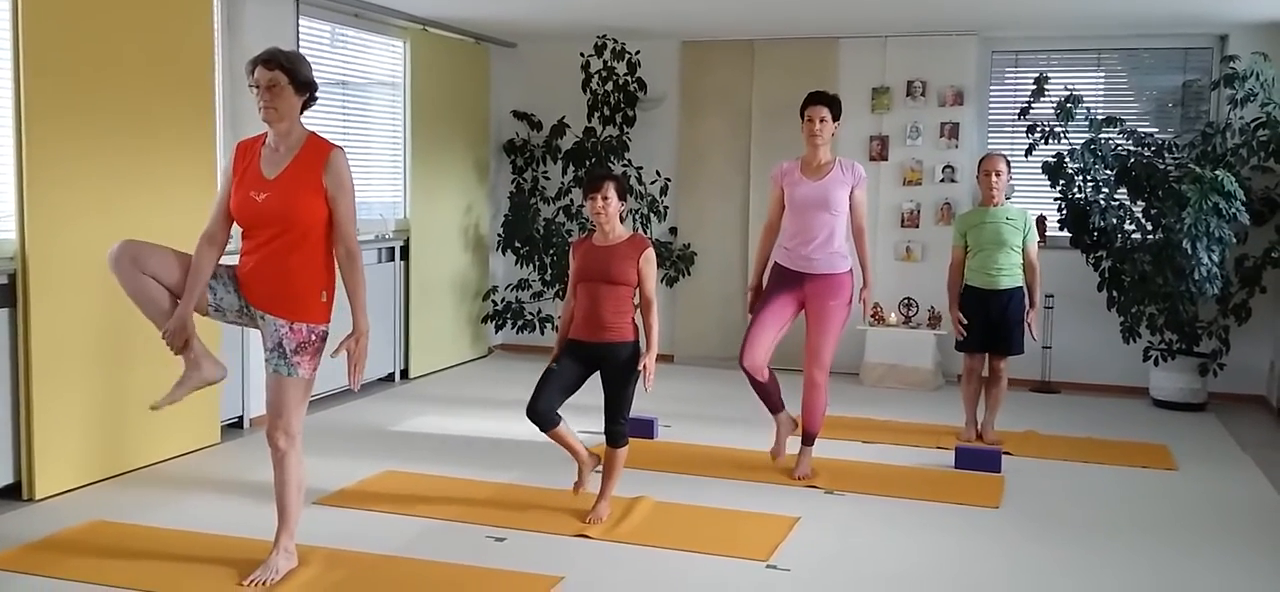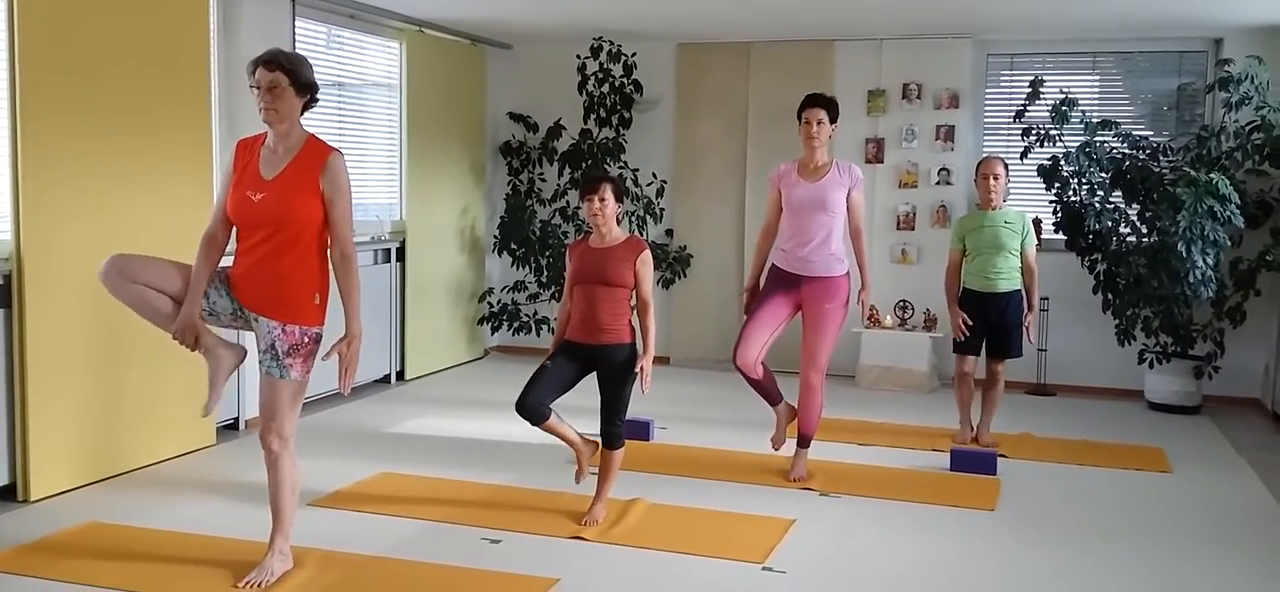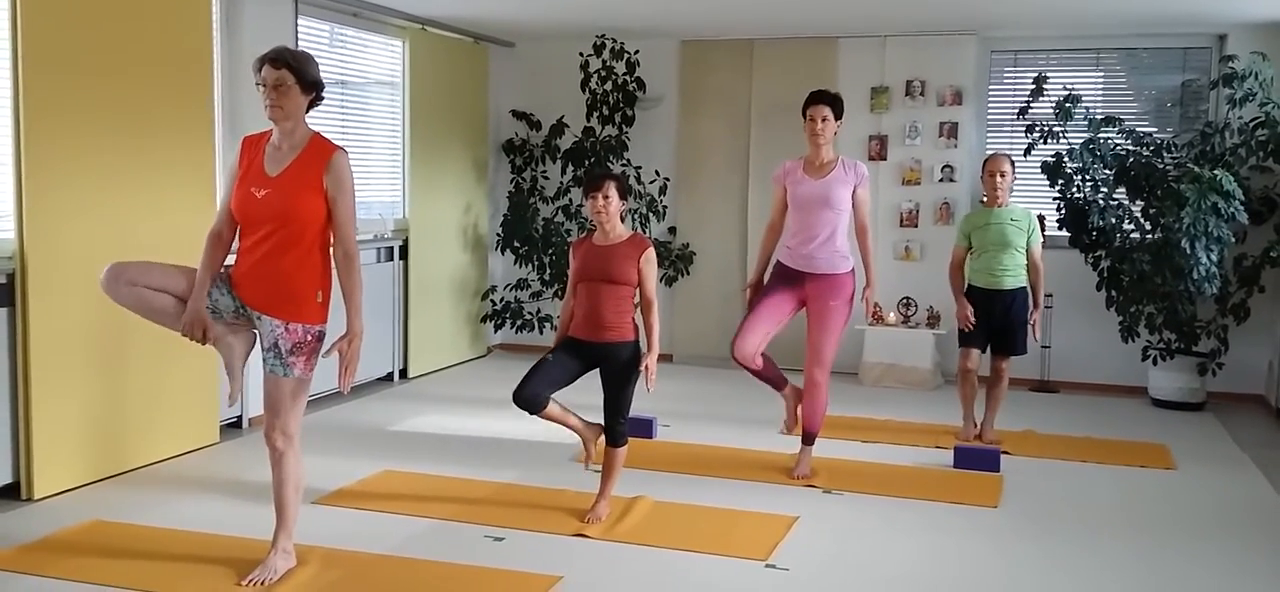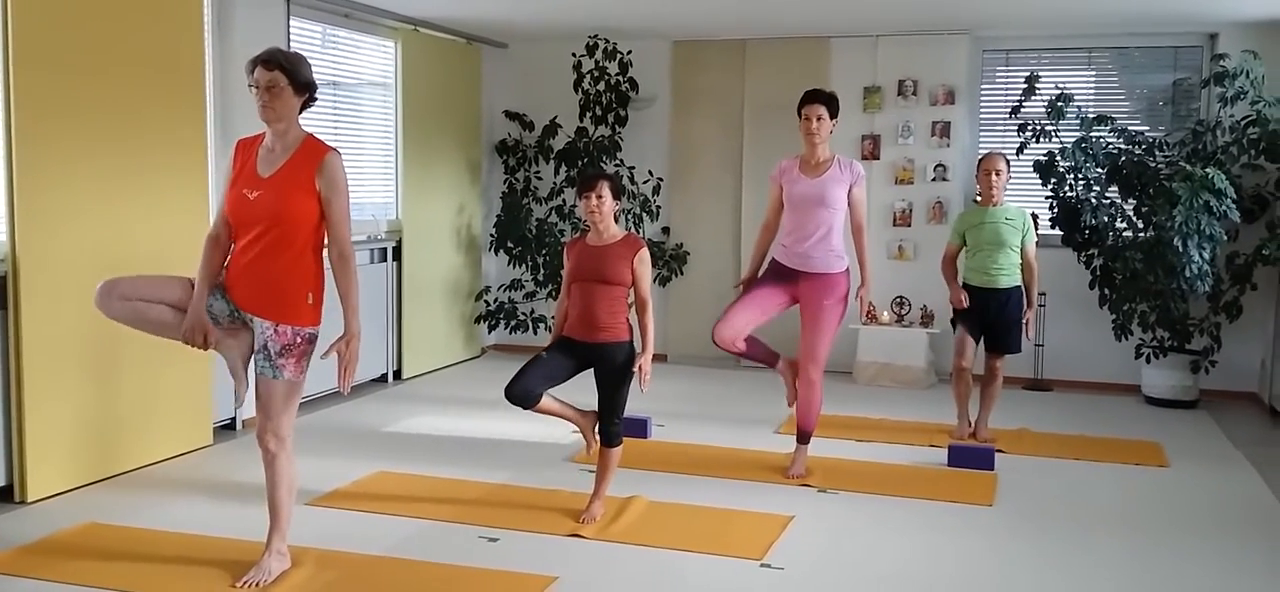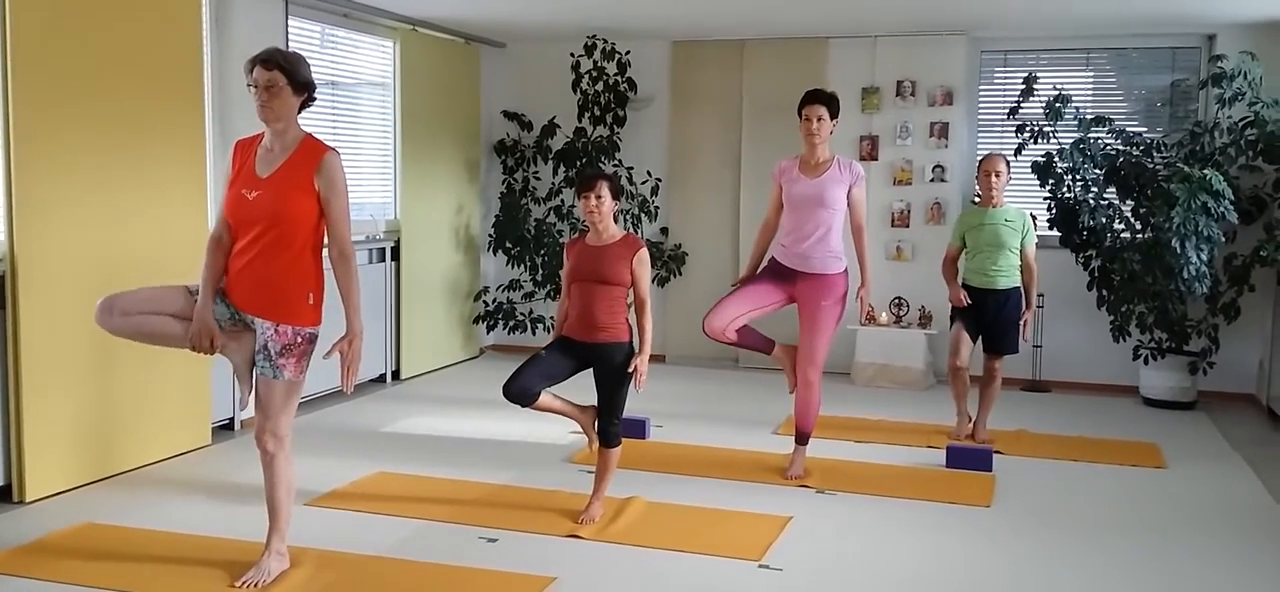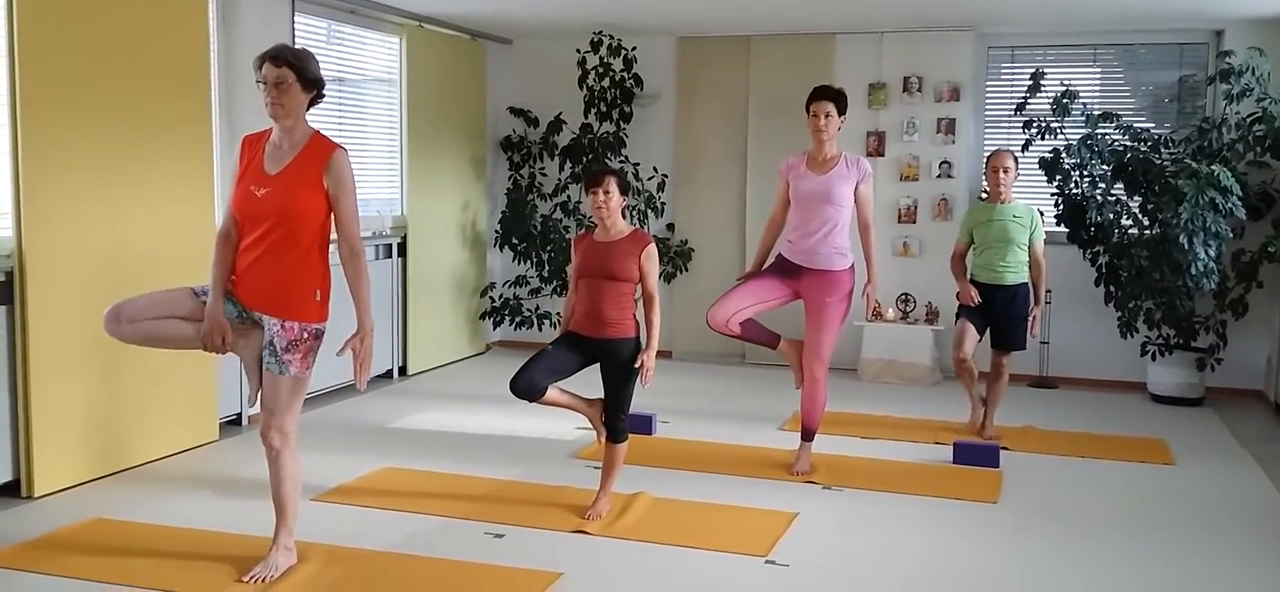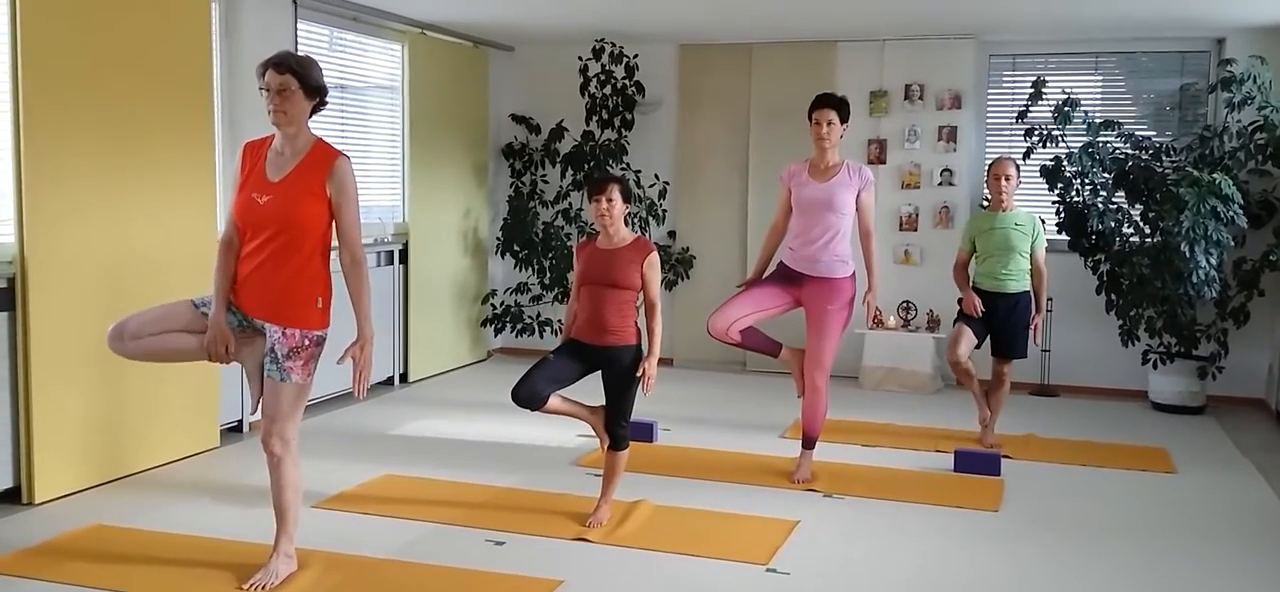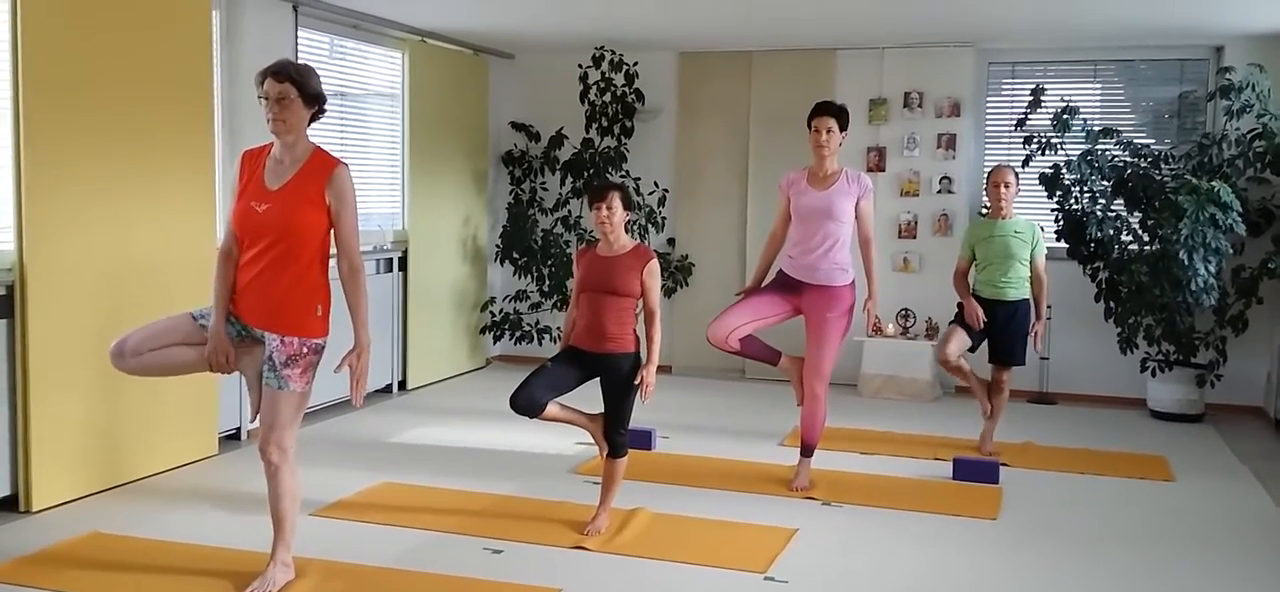
dt=0.2s
person 1, frame 1
left shoulder: (328, 160)
right shoulder: (243, 153)
left elbow: (347, 247)
right elbow: (215, 234)
left wrist: (360, 325)
right wrist: (186, 305)
left hip: (298, 311)
right hip: (244, 292)
left knee: (282, 432)
right knee: (126, 256)
right ankle: (198, 361)
person 1, frame 2
left shoulder: (326, 162)
right shoulder: (242, 152)
left elbow: (343, 250)
right elbow: (217, 232)
left wrist: (353, 329)
right wrist: (190, 305)
left hip: (292, 312)
right hip: (238, 294)
left knee: (276, 435)
right knee: (117, 271)
right ankle: (216, 352)
person 1, frame 3
left shoulder: (330, 160)
right shoulder: (248, 149)
left elbow: (346, 248)
right elbow: (223, 230)
left wrist: (355, 328)
right wrist: (197, 300)
left hip: (295, 310)
right hip: (241, 292)
left knee: (280, 433)
right knee: (117, 278)
right ankle: (230, 338)
person 1, frame 4
left shoulder: (323, 161)
right shoulder: (242, 152)
left elbow: (341, 250)
right elbow: (220, 234)
left wrist: (352, 329)
right wrist: (197, 305)
left hip: (288, 312)
right hip: (234, 296)
left knee: (273, 435)
right knee: (110, 296)
right ankle: (230, 341)
person 1, frame 5
left shoulder: (321, 161)
right shoulder: (241, 152)
left elbow: (341, 249)
right elbow: (221, 236)
left wrist: (354, 329)
right wrist: (203, 310)
left hip: (288, 313)
right hip: (234, 298)
left knee: (271, 435)
right knee: (111, 312)
right ankle: (234, 344)
person 1, frame 6
left shoulder: (330, 159)
right shoulder: (248, 148)
left elbow: (351, 246)
right elbow: (228, 232)
left wrist: (366, 326)
right wrist: (214, 307)
left hip: (295, 309)
right hip: (240, 296)
left knee: (277, 431)
right knee: (119, 320)
left ankle: (284, 546)
right ankle: (240, 341)
person 1, frame 7
left shoulder: (333, 166)
right shoulder: (250, 154)
left elbow: (353, 254)
right elbow: (230, 239)
left wrist: (366, 333)
right wrist: (217, 315)
left hip: (296, 317)
right hip: (242, 304)
left knee: (277, 438)
right knee: (123, 337)
right ankle: (244, 351)
person 1, frame 8
left shoulder: (331, 175)
right shoulder: (248, 163)
left elbow: (351, 263)
right elbow: (229, 249)
left wrist: (363, 342)
right wrist: (218, 326)
left hip: (295, 326)
right hip: (241, 314)
left knee: (275, 447)
right knee: (125, 354)
right ankle: (242, 360)
person 2, frame 1
left shoulder: (852, 173)
right shoulder: (784, 172)
left elbow: (859, 229)
right elbow: (771, 226)
left wrist: (868, 281)
right wrist: (756, 278)
left hip: (832, 279)
right hip: (786, 275)
left knee: (817, 371)
right knee: (751, 358)
left ankle: (806, 453)
right ankle: (783, 419)
person 2, frame 2
left shoulder: (849, 175)
right shoulder: (782, 174)
left elbow: (857, 231)
right elbow: (769, 229)
left wrist: (866, 284)
right wrist: (753, 279)
left hip: (829, 282)
right hip: (784, 277)
left knee: (813, 374)
right knee: (744, 357)
left ankle: (801, 455)
right ankle: (782, 409)
person 2, frame 3
left shoulder: (854, 172)
right shoulder: (787, 171)
left elbow: (863, 228)
right elbow: (775, 226)
left wrist: (871, 281)
right wrist: (757, 275)
left hip: (834, 278)
right hip: (788, 273)
left knee: (818, 371)
right knee: (744, 350)
left ankle: (806, 452)
right ankle: (788, 392)
person 2, frame 4
left shoulder: (850, 171)
right shoulder: (784, 170)
left elbow: (859, 227)
right elbow: (770, 224)
left wrist: (866, 280)
right wrist: (751, 272)
left hip: (828, 278)
right hip: (782, 271)
left knee: (813, 370)
right knee: (724, 333)
left ankle: (800, 452)
right ankle: (784, 366)
person 2, frame 5
left shoulder: (849, 171)
right shoulder: (784, 170)
left elbow: (859, 228)
right elbow: (770, 224)
left wrist: (866, 281)
right wrist: (749, 271)
left hip: (826, 278)
right hip: (781, 270)
left knee: (810, 371)
right knee: (716, 323)
left ankle: (799, 453)
right ankle: (782, 353)
person 2, frame 6
left shoulder: (857, 168)
right shoulder: (791, 166)
left elbow: (866, 225)
right elbow: (777, 220)
left wrist: (872, 278)
right wrist: (755, 266)
left hip: (833, 274)
right hip: (788, 266)
left knee: (816, 368)
right knee: (719, 316)
left ankle: (805, 449)
right ankle: (788, 347)
person 2, frame 7
left shoulder: (859, 176)
right shoulder: (793, 173)
left elbow: (867, 233)
right elbow: (778, 227)
left wrist: (873, 285)
right wrist: (756, 274)
left hip: (834, 282)
right hip: (789, 274)
left knee: (817, 376)
right knee: (720, 324)
left ankle: (806, 456)
right ankle: (789, 355)
person 2, frame 8
left shoulder: (858, 184)
right shoulder: (792, 181)
left elbow: (866, 240)
right elbow: (777, 235)
left wrist: (873, 293)
right wrist: (755, 282)
left hip: (833, 290)
right hip: (788, 282)
left knee: (816, 384)
right knee: (719, 332)
left ankle: (804, 464)
right ankle: (788, 364)
person 3, frame 1
left shoulder: (640, 248)
right shoulder: (579, 248)
left elbow: (649, 303)
right elbow: (570, 301)
left wrist: (651, 351)
right wrist: (558, 347)
left hip: (621, 347)
right hip: (580, 345)
left knee: (616, 425)
right knee: (538, 409)
left ankle: (604, 500)
right ankle: (585, 458)
person 3, frame 2
left shoulder: (637, 250)
right shoulder: (575, 250)
left elbow: (646, 305)
right elbow: (566, 302)
left wrist: (648, 354)
right wrist: (554, 349)
left hip: (617, 349)
right hip: (576, 346)
left knee: (612, 426)
right knee: (528, 404)
left ankle: (600, 502)
right ankle: (581, 445)
person 3, frame 3
left shoulder: (640, 248)
right shoulder: (579, 247)
left elbow: (649, 303)
right elbow: (570, 299)
left wrist: (652, 352)
right wrist: (556, 346)
left hip: (621, 347)
right hip: (578, 343)
left knee: (616, 424)
right knee: (526, 395)
left ankle: (603, 499)
right ankle: (585, 429)
person 3, frame 4
left shoulder: (634, 248)
right shoulder: (573, 247)
left elbow: (644, 303)
right elbow: (564, 299)
left wrist: (647, 352)
right wrist: (552, 344)
left hip: (615, 346)
right hip: (573, 342)
left knee: (612, 423)
right knee: (518, 391)
left ankle: (598, 499)
right ankle: (582, 418)
person 3, frame 5
left shoulder: (634, 248)
right shoulder: (572, 247)
left elbow: (643, 303)
right elbow: (565, 299)
left wrist: (644, 353)
right wrist: (553, 345)
left hip: (615, 347)
right hip: (573, 342)
left knee: (610, 424)
right knee: (516, 388)
left ankle: (597, 500)
right ankle: (582, 415)
person 3, frame 6
left shoulder: (642, 244)
right shoulder: (580, 243)
left elbow: (651, 299)
right elbow: (573, 295)
left wrist: (651, 348)
right wrist: (560, 339)
left hip: (622, 342)
right hip: (580, 337)
left knee: (617, 419)
right knee: (523, 384)
left ankle: (604, 495)
right ankle: (590, 408)
person 3, frame 7
left shoulder: (644, 251)
right shoulder: (583, 250)
left elbow: (653, 307)
right elbow: (574, 302)
left wrist: (653, 356)
right wrist: (561, 346)
left hip: (623, 349)
right hip: (581, 345)
left knee: (618, 427)
right knee: (525, 393)
left ankle: (605, 503)
right ankle: (593, 415)
person 3, frame 8
left shoulder: (644, 259)
right shoulder: (583, 256)
left elbow: (653, 315)
right elbow: (574, 308)
left wrist: (651, 363)
right wrist: (560, 352)
left hip: (621, 357)
right hip: (580, 352)
left knee: (616, 434)
right knee: (523, 400)
left ankle: (603, 511)
right ankle: (591, 423)
person 4, frame 1
left shoulder: (1022, 218)
right shoulder: (965, 220)
left elbow: (1031, 265)
right elbow: (956, 266)
left wrist: (1033, 306)
right wrist: (953, 306)
left hip: (1010, 296)
right hip: (974, 295)
left knee: (998, 365)
right knee: (972, 365)
left ankle: (988, 425)
right ankle: (970, 422)
person 4, frame 2
left shoulder: (1021, 221)
right shoulder: (964, 223)
left elbow: (1029, 268)
right elbow: (953, 269)
left wrist: (1031, 309)
right wrist: (953, 308)
left hip: (1008, 300)
right hip: (972, 298)
left knee: (996, 369)
right knee: (964, 368)
left ankle: (984, 427)
right ankle: (965, 424)
person 4, frame 3
left shoulder: (1027, 219)
right shoulder: (970, 220)
left elbow: (1035, 265)
right elbow: (956, 264)
left wrist: (1037, 306)
right wrist: (960, 300)
left hip: (1013, 297)
right hip: (978, 295)
left knee: (1000, 366)
right knee: (967, 364)
left ankle: (988, 425)
right ankle: (968, 421)
person 4, frame 4
left shoulder: (1022, 217)
right shoulder: (965, 217)
left elbow: (1029, 264)
right elbow: (948, 258)
left wrist: (1031, 305)
right wrist: (953, 287)
left hip: (1008, 295)
right hip: (972, 294)
left knee: (995, 365)
right knee: (962, 363)
left ankle: (982, 423)
right ankle: (963, 419)
person 4, frame 5
left shoulder: (1021, 219)
right shoulder: (966, 218)
left elbow: (1029, 266)
right elbow: (950, 259)
left wrist: (1030, 307)
right wrist: (953, 286)
left hip: (1006, 297)
right hip: (971, 294)
left knee: (993, 365)
right knee: (957, 361)
left ankle: (981, 424)
right ankle: (963, 417)
person 4, frame 6
left shoulder: (1030, 215)
right shoulder: (974, 214)
left elbow: (1037, 262)
right elbow: (958, 256)
left wrist: (1038, 303)
right wrist: (963, 283)
left hip: (1014, 293)
right hip: (979, 289)
left knee: (1001, 361)
right knee: (961, 353)
left ankle: (988, 420)
right ankle: (977, 403)
person 4, frame 7
left shoulder: (1031, 222)
right shoulder: (976, 222)
left elbow: (1039, 270)
right elbow: (960, 265)
left wrist: (1040, 310)
right wrist: (966, 292)
left hip: (1016, 300)
right hip: (981, 297)
left knee: (1003, 369)
right knee: (956, 355)
left ankle: (989, 428)
right ankle: (981, 399)
person 4, frame 8
left shoulder: (1031, 230)
right shoulder: (975, 229)
left elbow: (1039, 277)
right elbow: (960, 273)
left wrist: (1040, 318)
right wrist: (968, 301)
left hip: (1015, 307)
right hip: (980, 304)
left knee: (1002, 376)
right knee: (945, 354)
left ankle: (987, 436)
right ankle: (979, 388)
